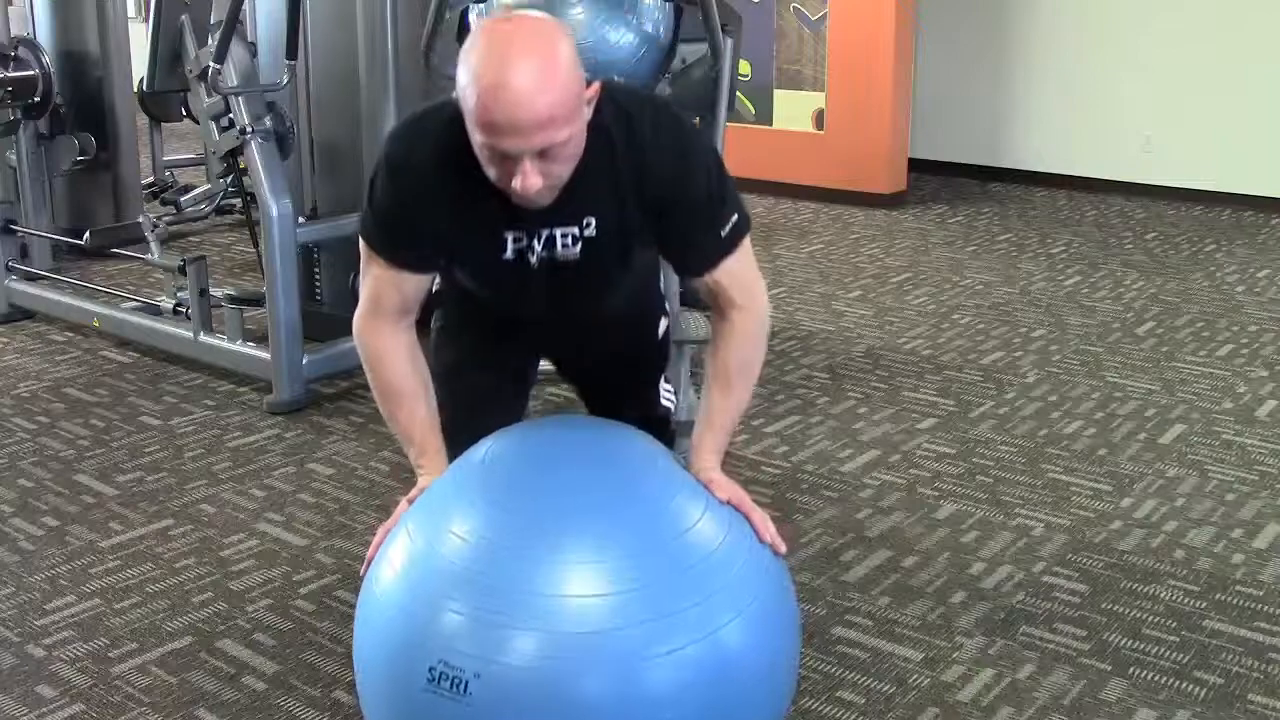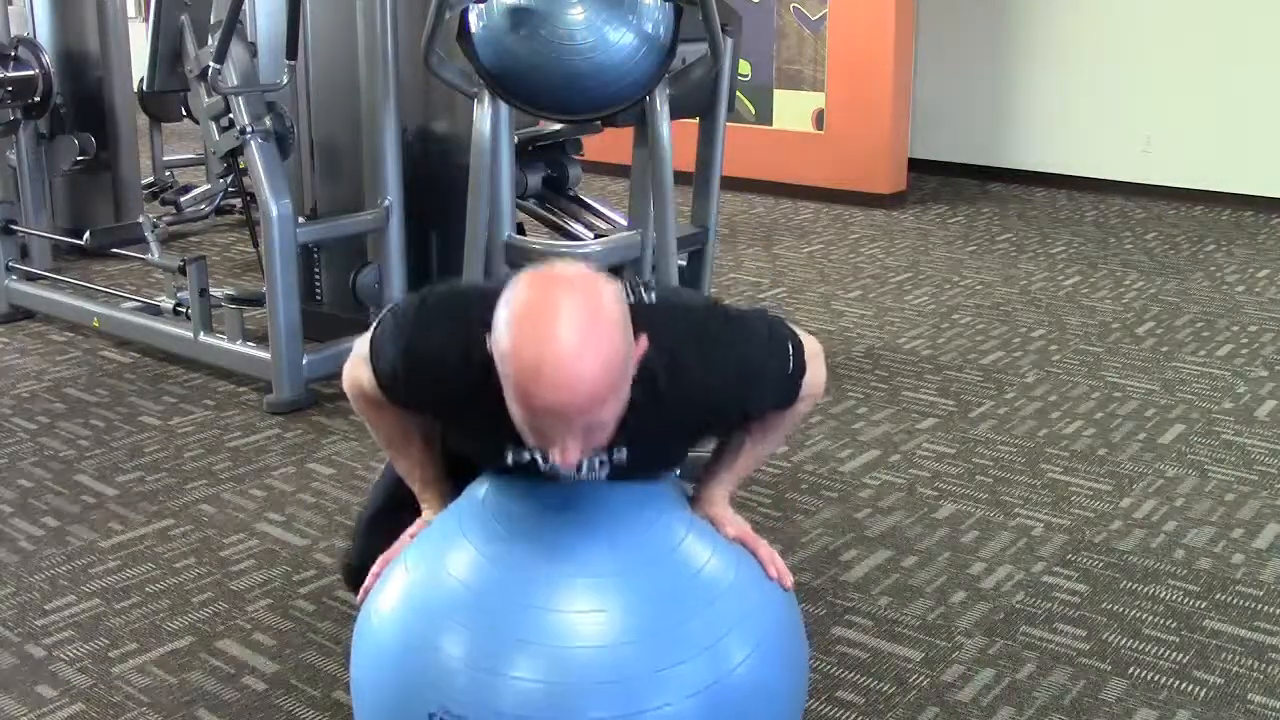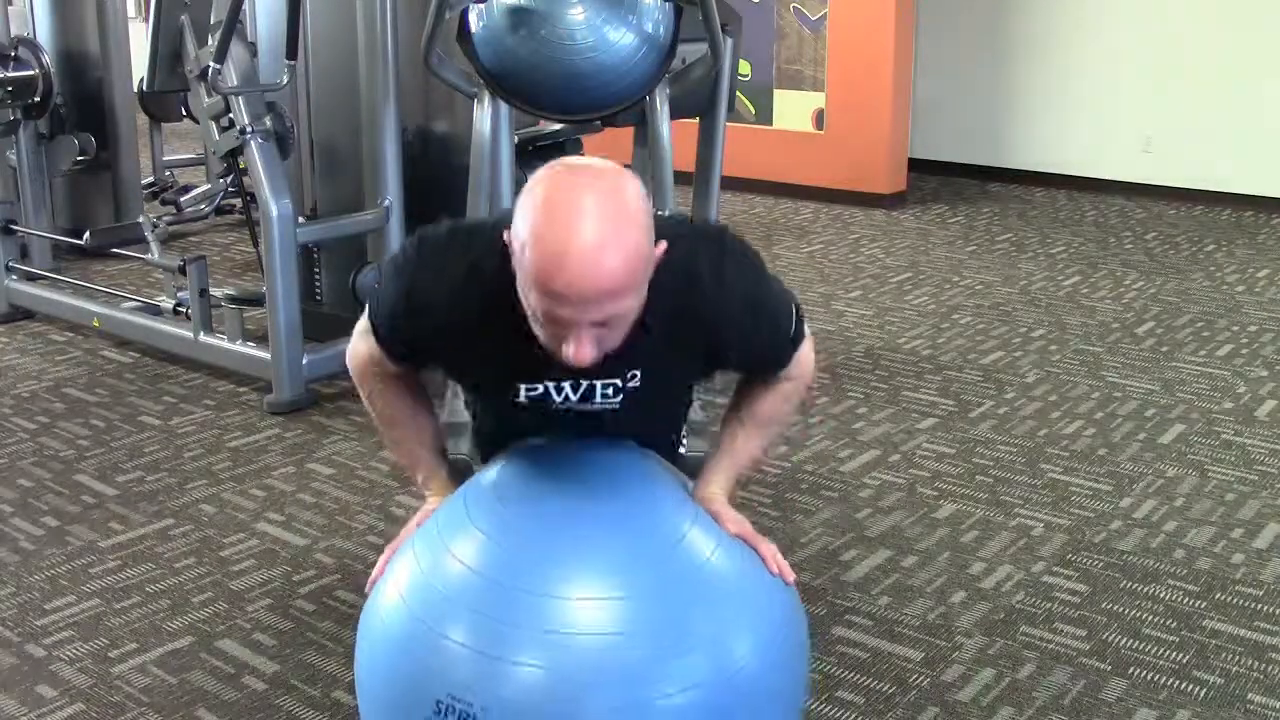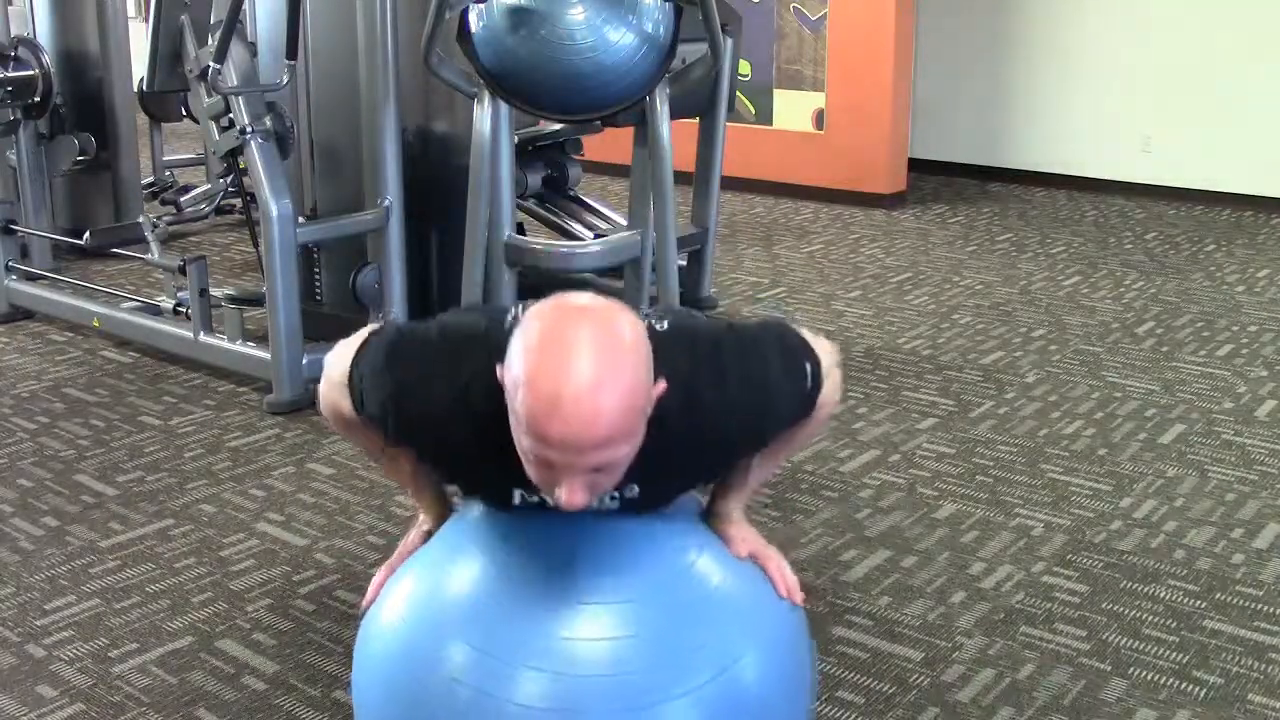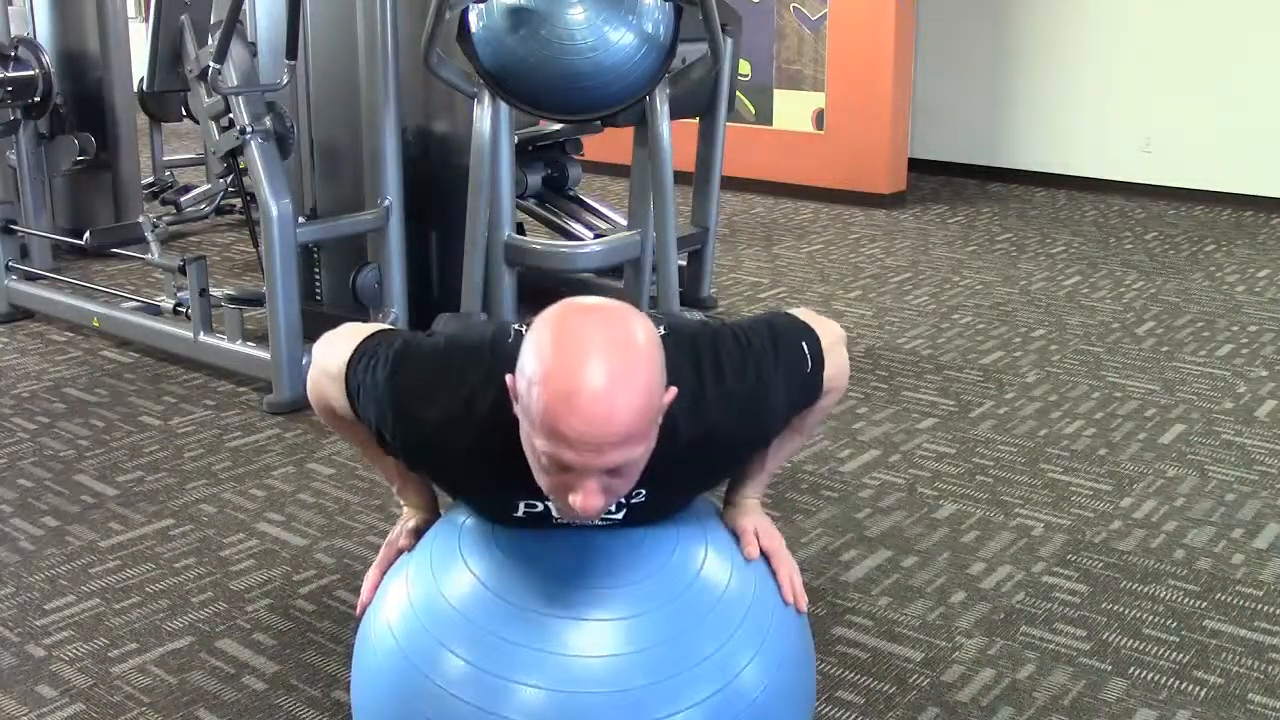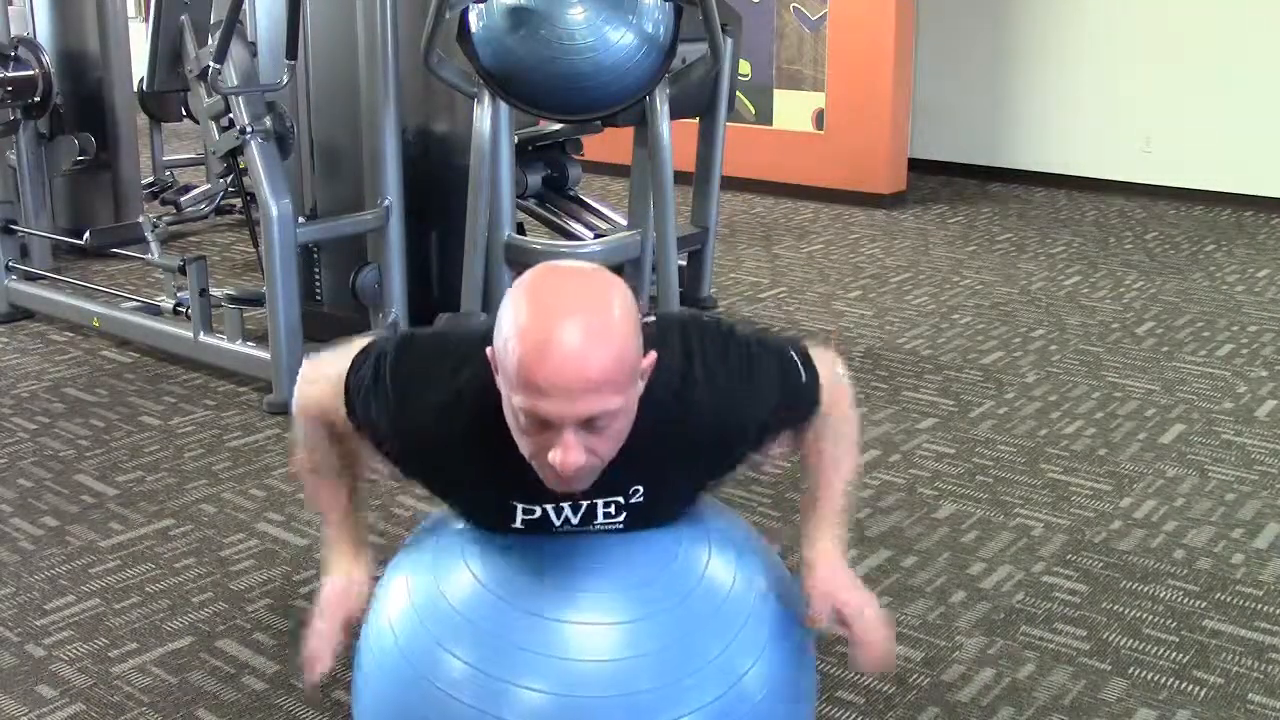
dt=0.7s
person 1, frame 1
left shoulder: (660, 142)
right shoulder: (418, 160)
left elbow: (740, 303)
right elbow: (384, 319)
left wrist: (706, 463)
right wrist: (432, 473)
left hip: (617, 306)
right hip: (483, 312)
person 1, frame 2
left shoulder: (704, 357)
right shoulder: (437, 342)
left elbow: (808, 372)
right elbow: (362, 378)
left wrist: (714, 494)
right wrist: (435, 502)
right knee: (372, 570)
person 1, frame 3
left shoulder: (715, 276)
right shoulder: (439, 274)
left elbow: (790, 368)
right elbow: (374, 362)
left wrist: (713, 489)
right wrist: (437, 491)
person 1, frame 4
left shoulder: (720, 381)
right shoulder: (430, 375)
left elbow: (821, 369)
right elbow: (339, 388)
left wrist: (728, 509)
right wrist: (432, 513)
person 1, frame 5
left shoulder: (725, 391)
right shoulder: (438, 396)
left elbow: (830, 352)
right elbow: (329, 364)
left wrist: (745, 498)
right wrist: (417, 502)
person 1, frame 6
left shoulder: (708, 379)
right shoulder: (434, 387)
left elbow: (828, 376)
right elbow: (317, 387)
left wrist: (824, 549)
right wrist: (347, 553)
